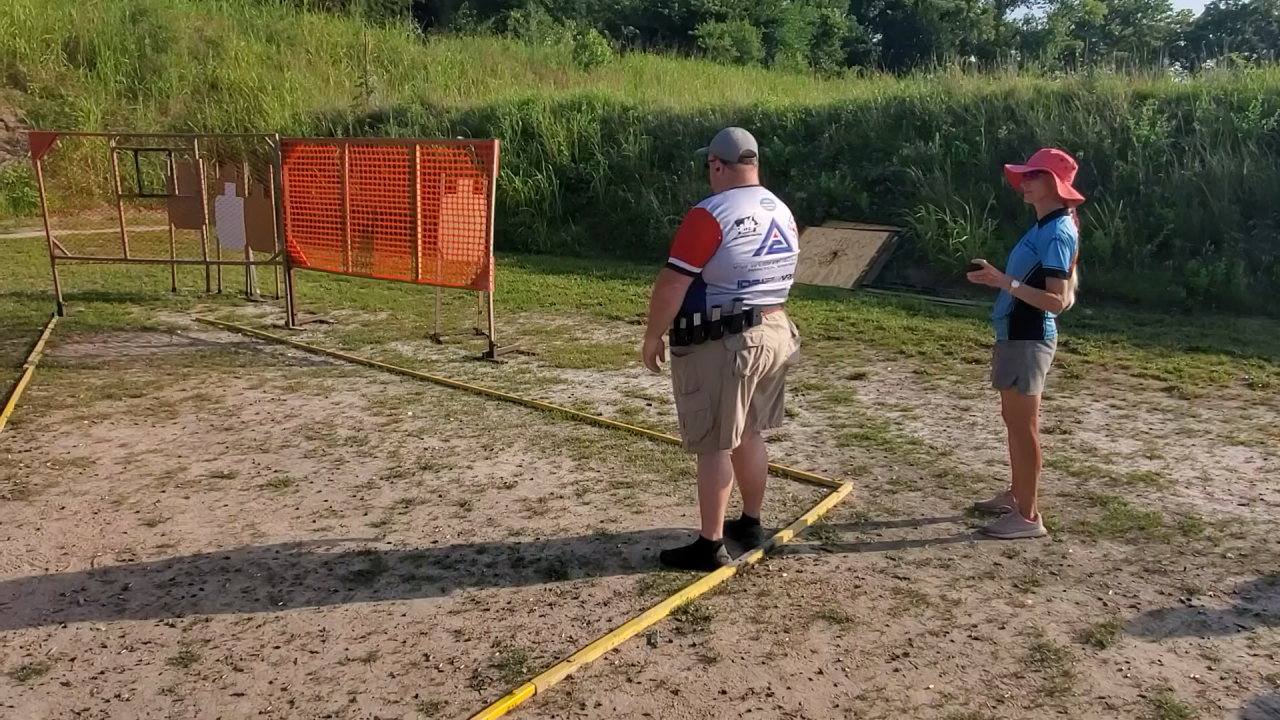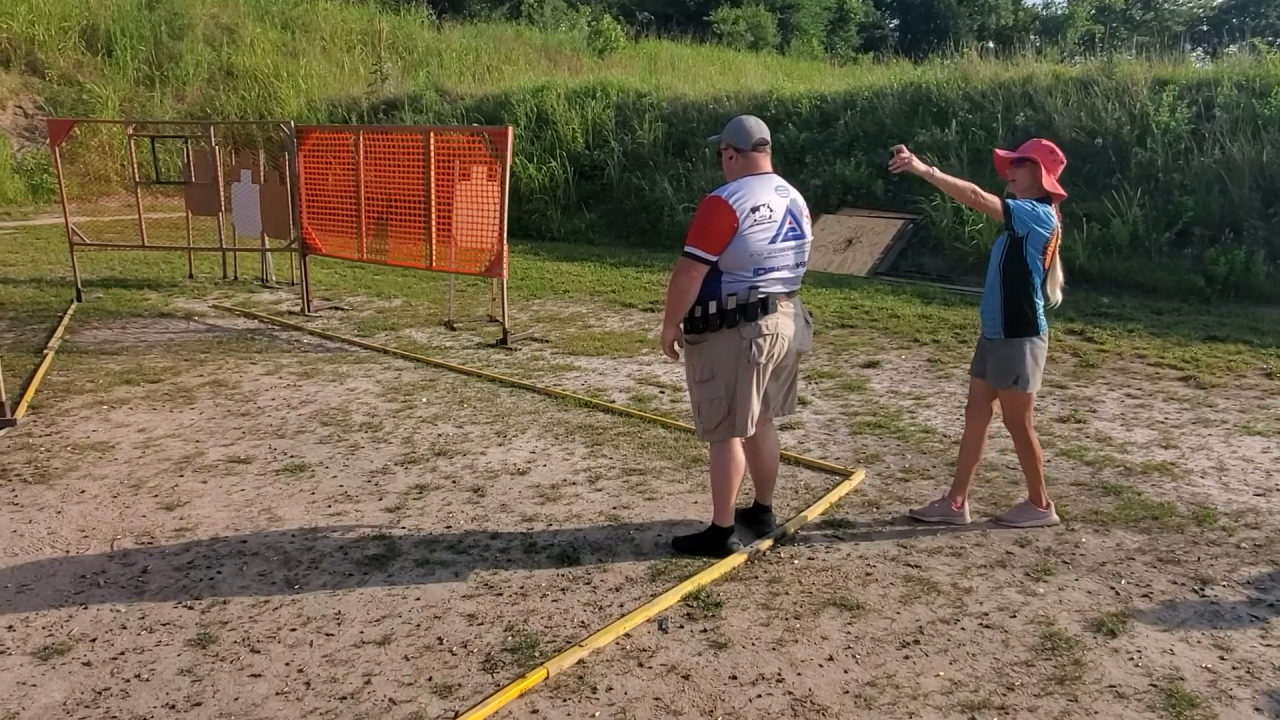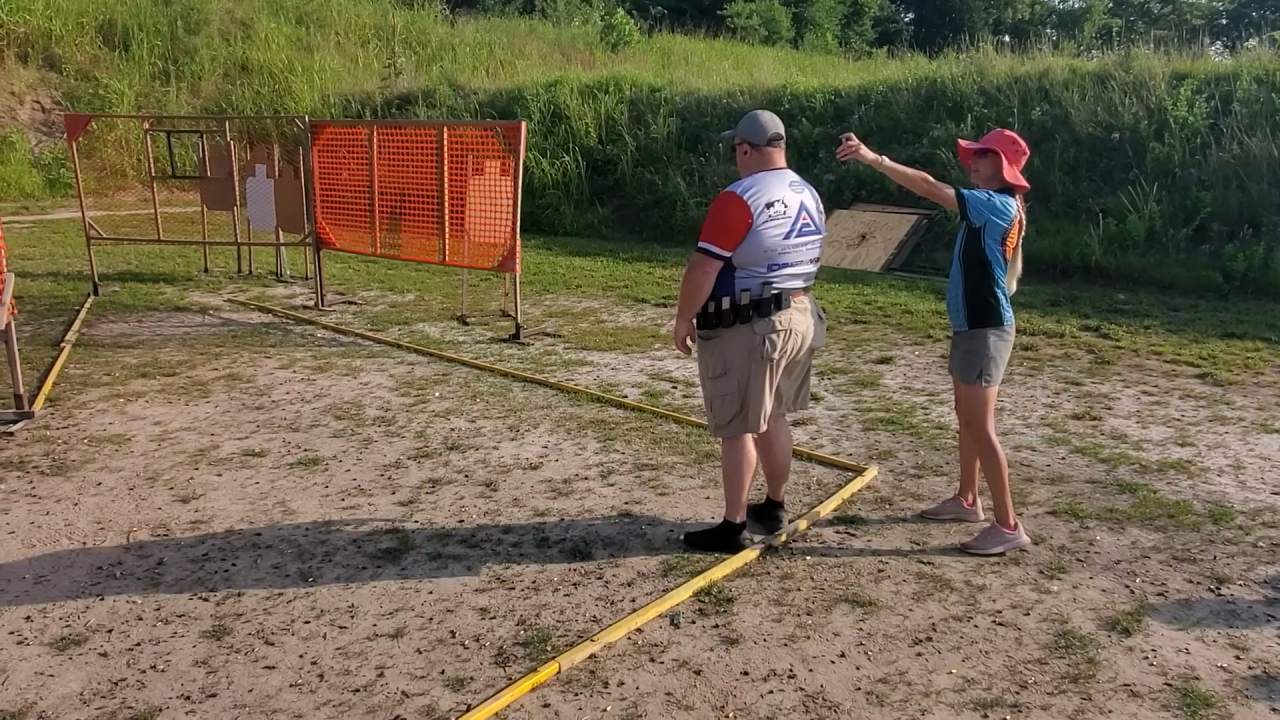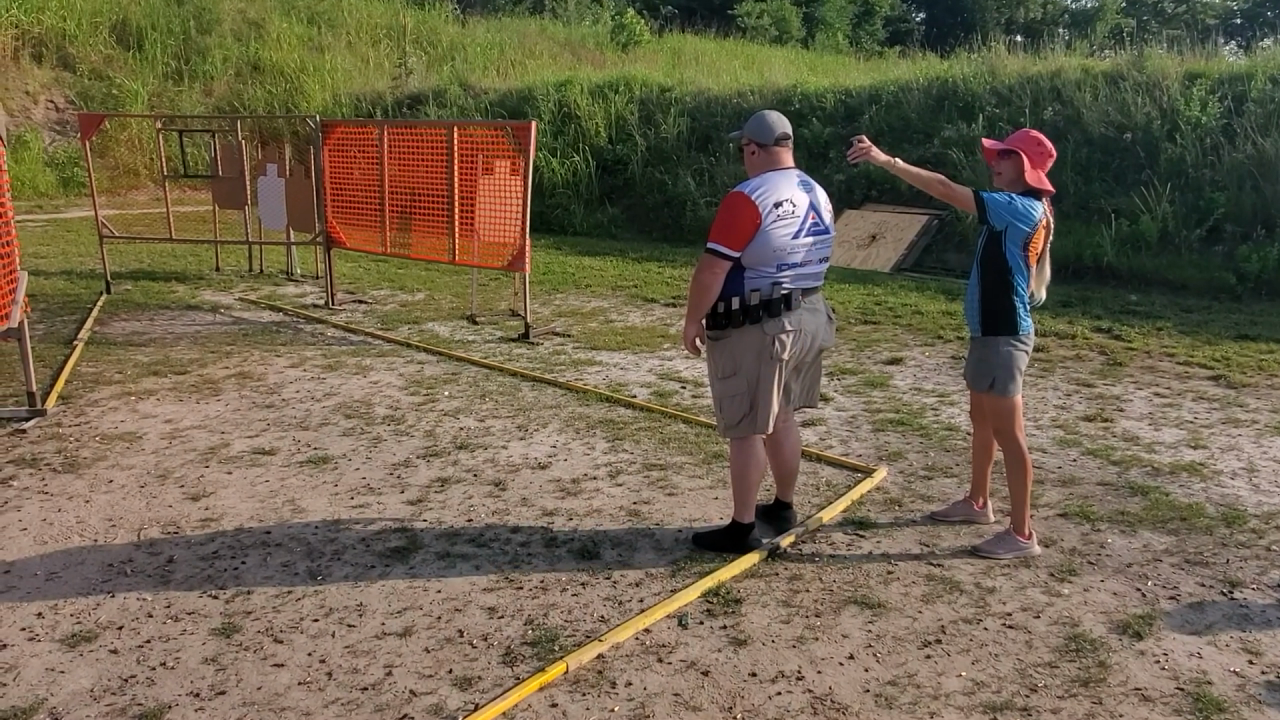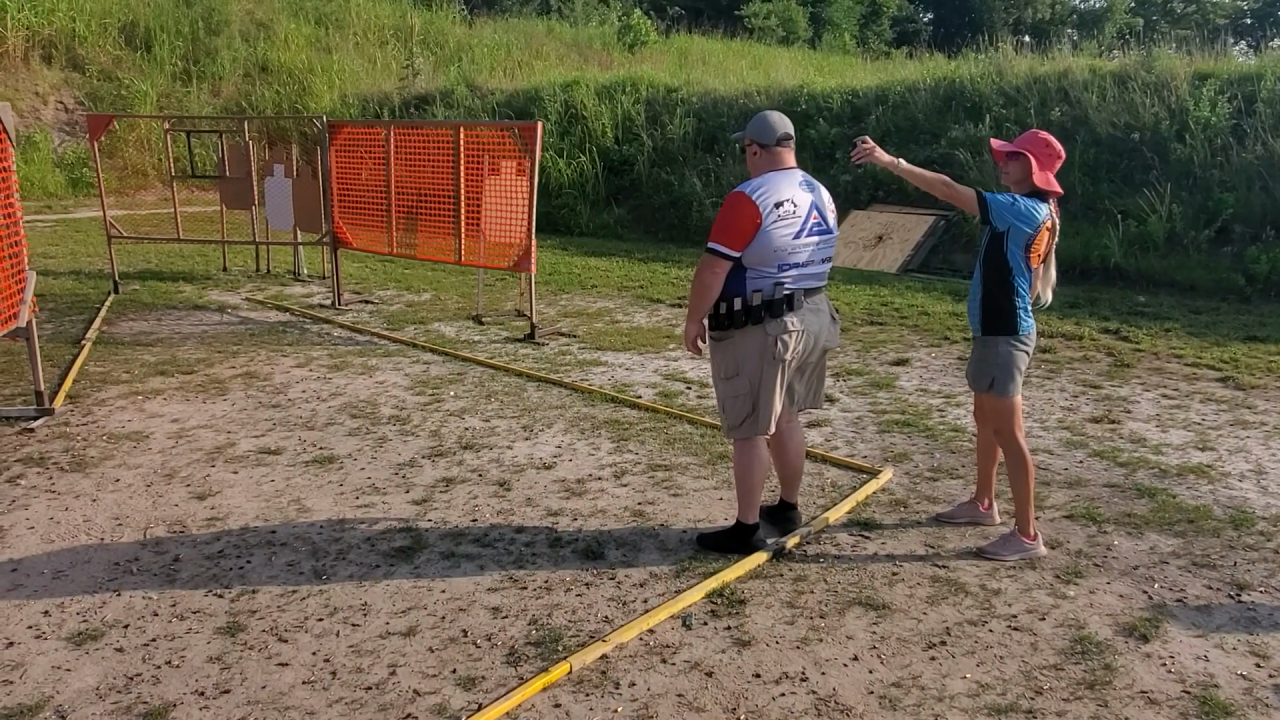
dt=1s
person 1, frame 1
left shoulder: (710, 215)
right shoulder: (783, 214)
left elbow: (672, 284)
left wrist: (653, 336)
left hip: (720, 344)
right hip: (775, 333)
left knee: (714, 445)
right knee: (749, 434)
left ankle: (710, 545)
right ankle: (751, 523)
person 1, frame 2
left shoulder: (724, 202)
right shoulder: (795, 201)
left elbow: (689, 272)
left wrist: (670, 324)
left hip: (732, 332)
right hip: (785, 321)
left knee: (726, 432)
right knee: (761, 421)
left ankle: (722, 531)
right ankle: (762, 511)
person 1, frame 3
left shoulder: (739, 198)
right shoulder: (809, 195)
left elbow: (704, 268)
left wrist: (684, 319)
left hip: (746, 327)
right hip: (800, 317)
left knee: (738, 428)
right knee: (773, 418)
left ankle: (733, 527)
right ankle: (774, 508)
person 1, frame 4
left shoulder: (747, 198)
right shoulder: (817, 195)
left elbow: (712, 269)
left wrist: (693, 320)
left hip: (755, 328)
right hip: (808, 317)
left knee: (746, 429)
right knee: (781, 418)
left ankle: (742, 528)
right ankle: (783, 507)
person 1, frame 5
left shoulder: (749, 198)
right shoulder: (819, 194)
left elbow: (713, 268)
left wrist: (694, 320)
left hip: (758, 328)
right hip: (811, 317)
left knee: (749, 430)
right knee: (785, 417)
left ankle: (746, 529)
right ankle: (788, 508)
person 2, frame 1
left shoulder: (1059, 232)
right shoulder: (1042, 227)
left elbow: (1057, 300)
left wrist: (1004, 282)
right wrist: (996, 276)
left hip: (1029, 341)
right hip: (1015, 336)
left knee: (1024, 427)
right knee: (1014, 422)
left ankle: (1028, 516)
right ankle: (1015, 494)
person 2, frame 2
left shoulder: (1039, 215)
right shoulder: (1024, 218)
left elbow: (977, 198)
left wrist: (924, 169)
left hip: (1019, 339)
right hip: (995, 335)
left knee: (1018, 424)
right knee: (975, 417)
left ankle: (1040, 505)
right ankle: (955, 502)
person 2, frame 3
left shoulder: (999, 205)
right shoulder: (991, 206)
left elbow: (930, 188)
left wrist: (873, 158)
left hip: (986, 329)
right hip: (971, 326)
left knee: (980, 427)
right knee: (966, 417)
left ankle: (1008, 525)
right ankle: (966, 499)
person 2, frame 4
left shoulder: (1021, 209)
right shoulder: (1017, 208)
left elbow: (946, 190)
left wrist: (886, 161)
left hip: (1003, 336)
right hip: (990, 331)
left knee: (1007, 433)
right knee: (981, 420)
left ankle: (1022, 533)
right ankle: (977, 501)
person 2, frame 5
left shoulder: (1024, 210)
right shoulder: (1030, 210)
left elbow: (949, 191)
left wrist: (890, 161)
left hip: (1004, 334)
right hip: (996, 329)
left knee: (1007, 432)
right knee: (985, 419)
left ankle: (1027, 534)
right ankle: (983, 503)
